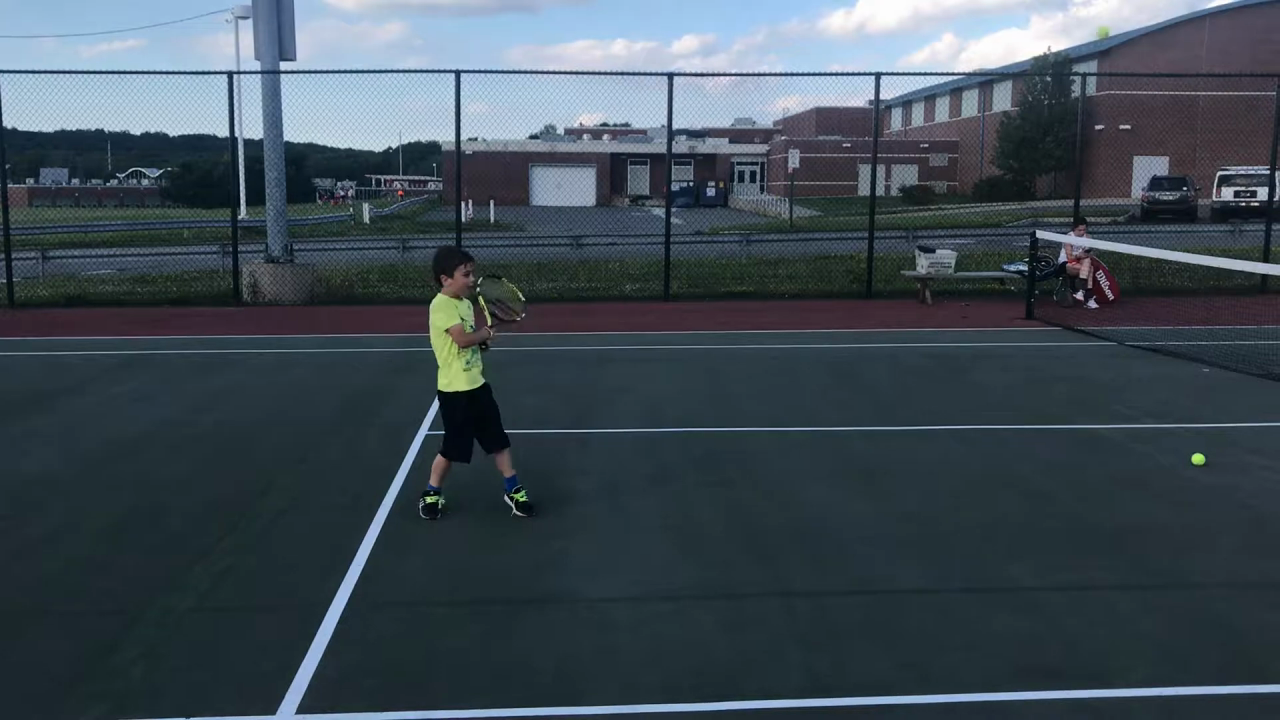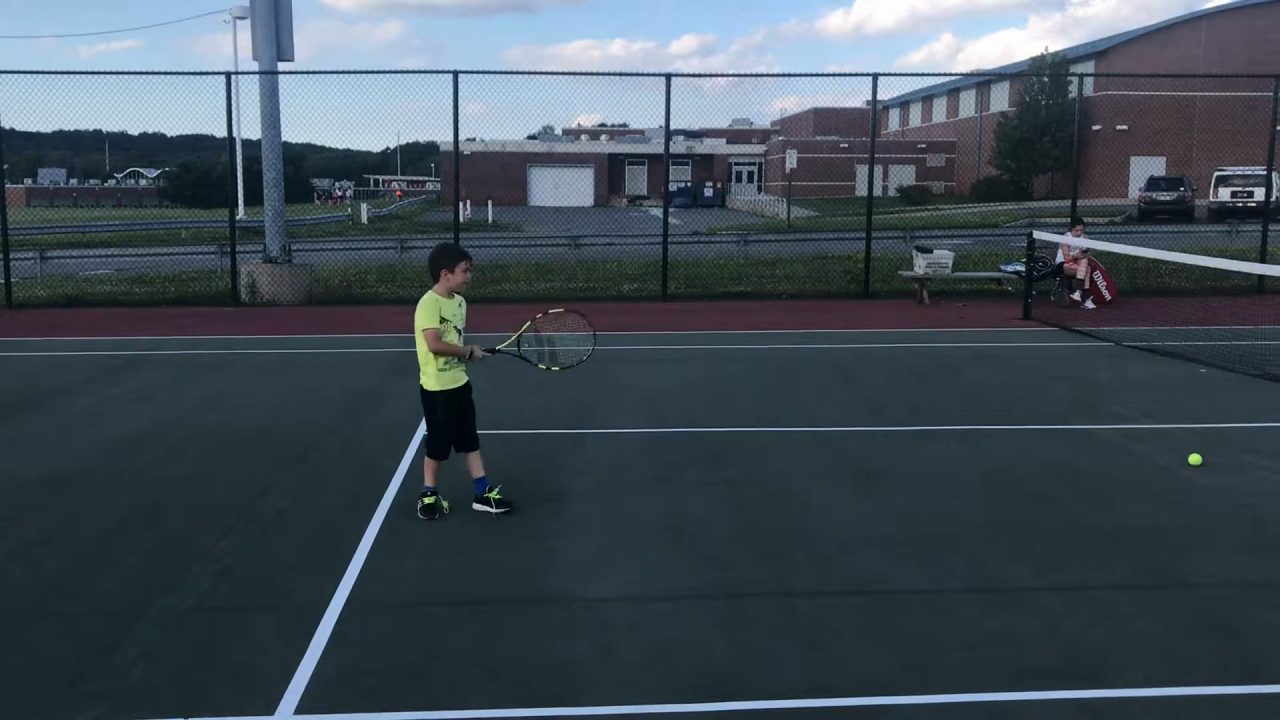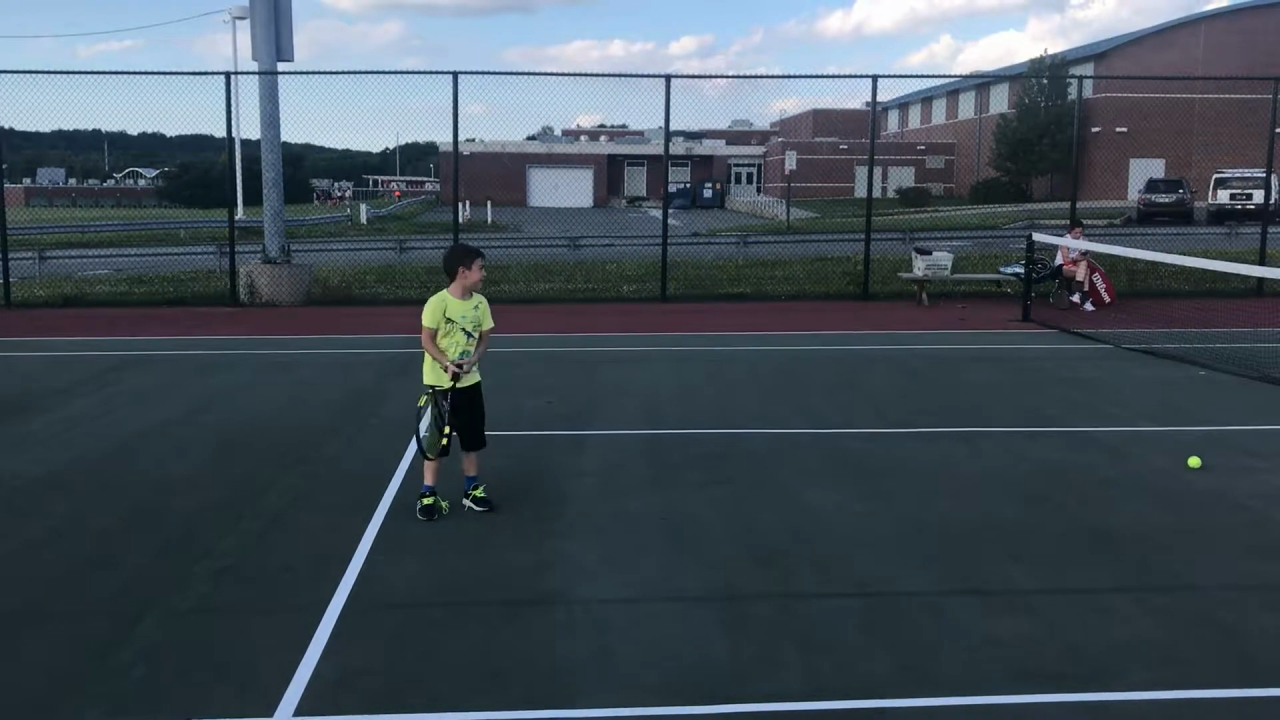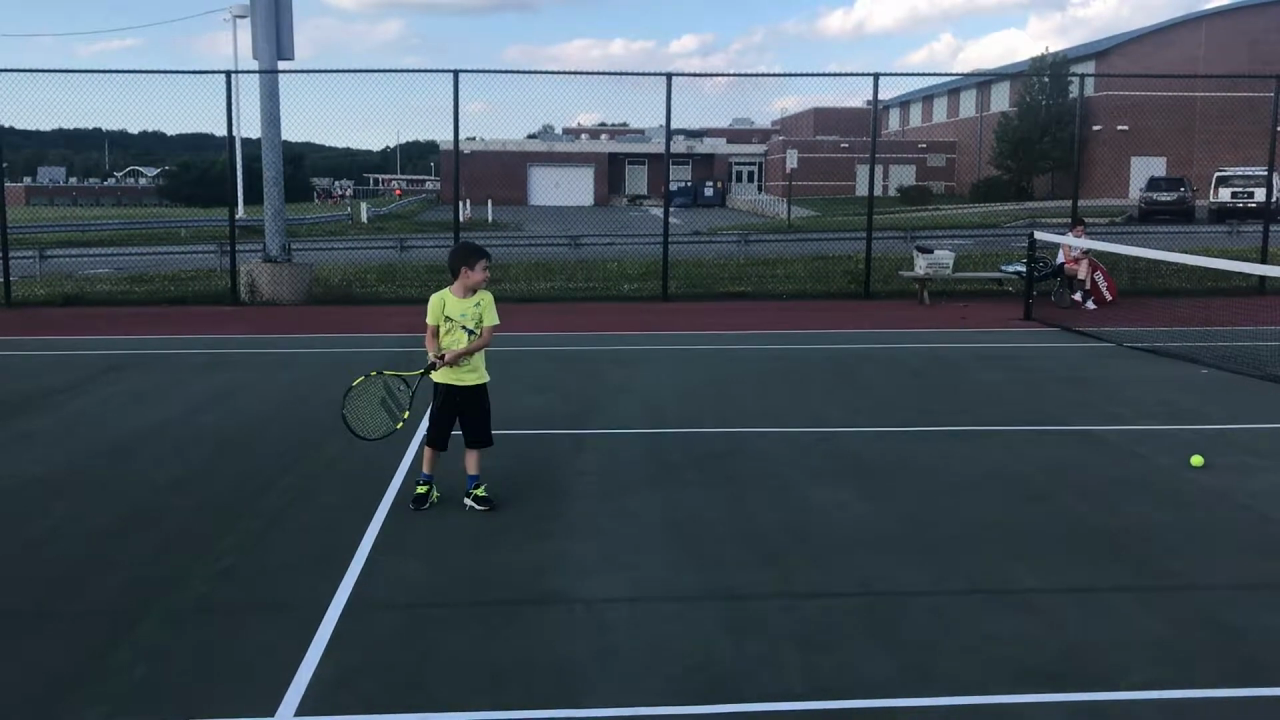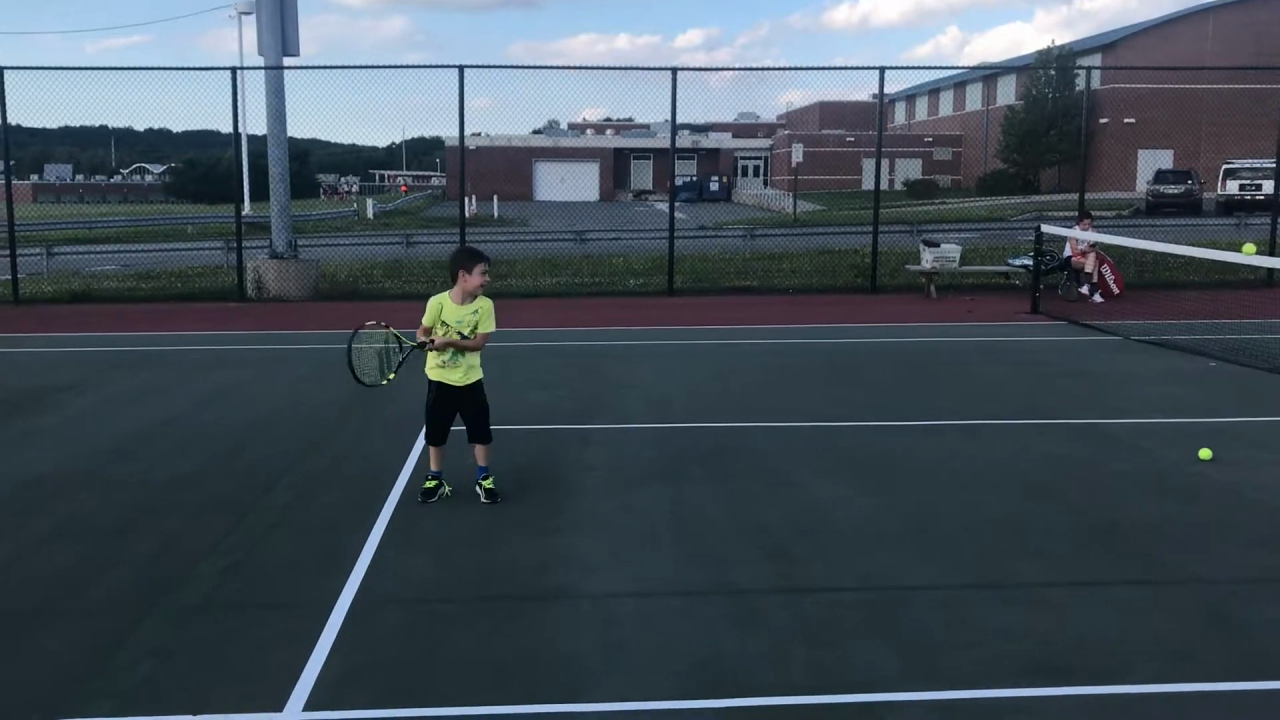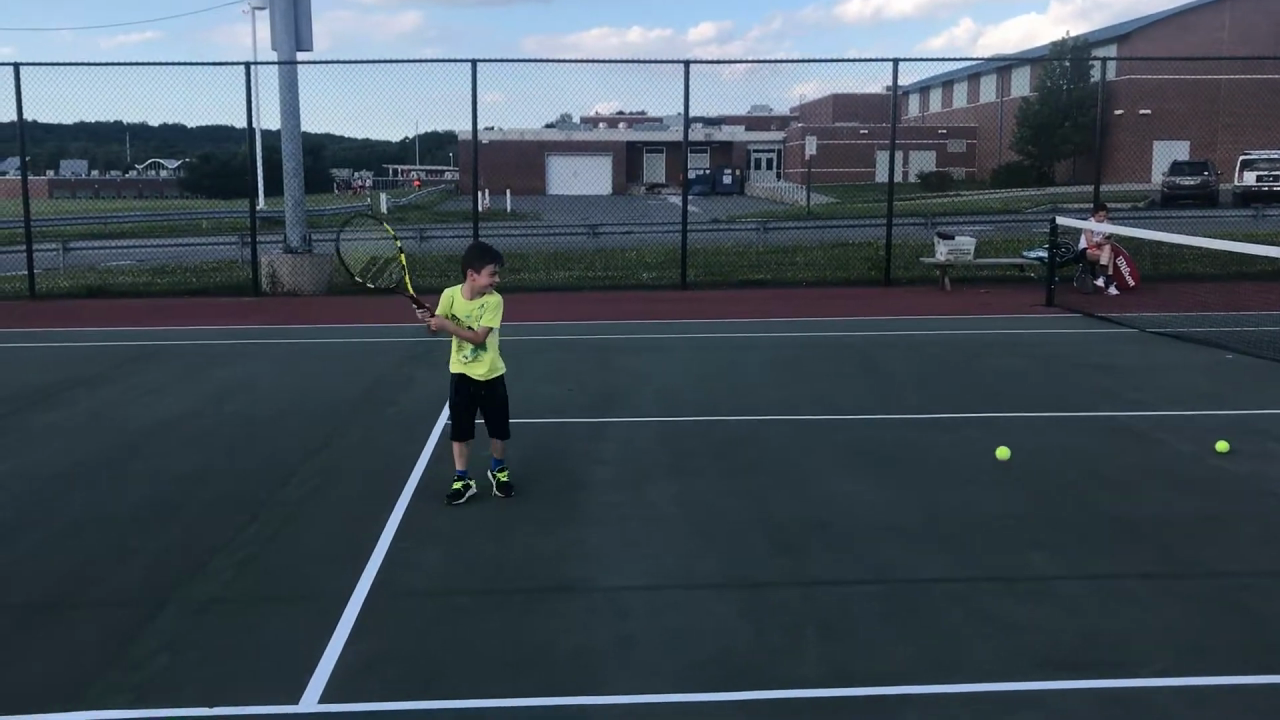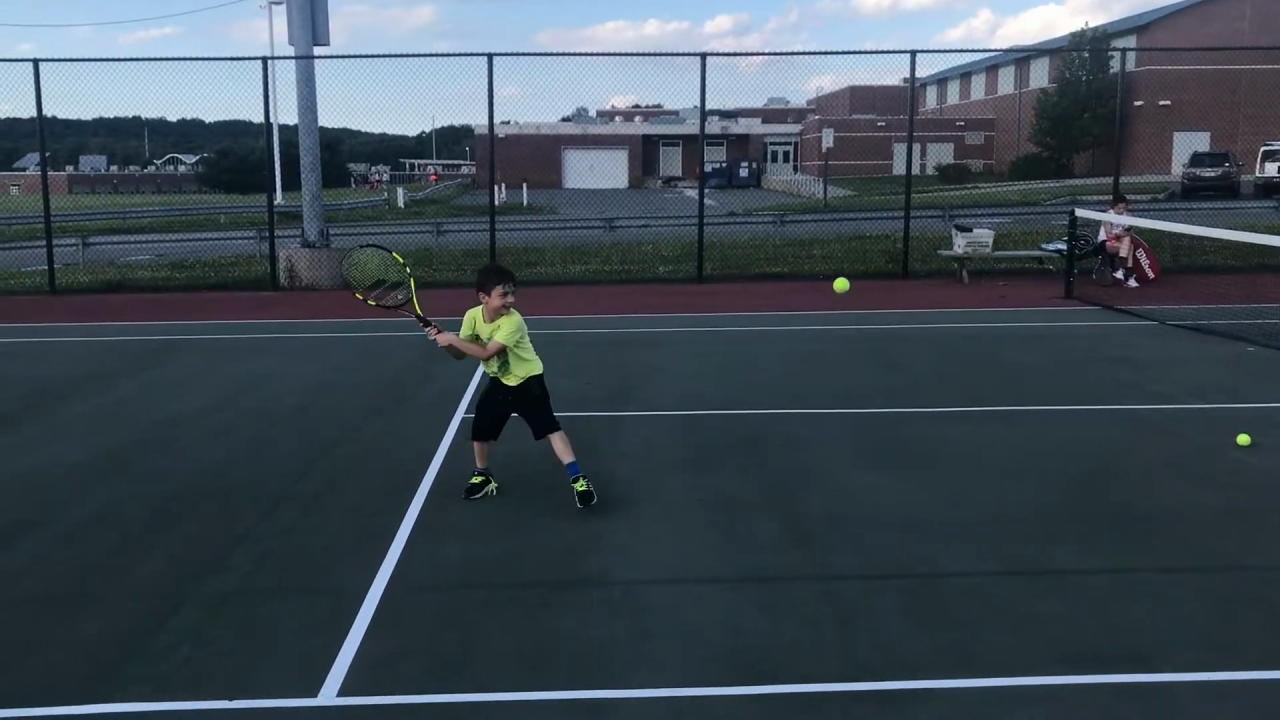
dt=0.3s
person 1, frame 1
left shoulder: (466, 302)
right shoulder: (442, 304)
right elbow: (463, 338)
left wrist: (480, 338)
right wrist: (486, 333)
left hip: (476, 384)
right hip: (454, 389)
left knee: (498, 439)
right knee: (454, 446)
left ankle: (513, 490)
right ankle: (432, 494)
person 1, frame 2
left shoulder: (459, 301)
right shoulder: (429, 303)
right elbow: (434, 344)
left wrist: (466, 352)
right wrist: (468, 351)
left hip: (460, 382)
right hip: (436, 388)
left knee: (470, 440)
right knee: (437, 444)
left ankle: (483, 492)
right ankle: (429, 495)
person 1, frame 3
left shoulder: (481, 302)
right shoulder: (437, 302)
left elbow: (484, 339)
right elbow: (427, 340)
left wrist: (470, 362)
right wrist: (445, 363)
left hip: (470, 382)
right hip: (441, 383)
left knee: (472, 439)
right knee: (436, 440)
left ankle: (472, 489)
right ankle: (428, 495)
person 1, frame 4
left shoulder: (486, 299)
right shoulder: (438, 300)
left elbow: (486, 337)
right elbow: (431, 335)
left wrist: (459, 353)
right wrist: (435, 354)
left hip: (475, 380)
right hip: (445, 380)
left knee: (476, 437)
right knee: (436, 435)
left ankle: (473, 488)
right ankle: (425, 483)
person 1, frame 5
left shoulder: (485, 305)
right shoulder: (437, 302)
left elbow: (480, 343)
right elbow: (424, 331)
left wrist: (451, 342)
right wrist: (425, 340)
left hip: (470, 379)
right hip: (440, 378)
left knee: (480, 431)
right knee: (435, 432)
left ankle: (484, 479)
right ankle: (435, 479)
person 1, frame 6
left shoulder: (494, 301)
right shoulder: (450, 295)
left elbow: (479, 337)
right elbow: (440, 324)
left wrist: (448, 326)
right wrist: (430, 319)
left hip: (491, 372)
right hip: (462, 372)
left knee: (499, 428)
right knee: (460, 427)
left ankle: (498, 469)
right ankle: (462, 479)
person 1, frame 7
left shoulder: (512, 321)
right shoulder: (471, 317)
left elbow: (485, 353)
right elbow: (462, 353)
left wrist: (452, 340)
right wrist: (444, 339)
left hip: (527, 378)
right hip: (499, 380)
left knee: (550, 427)
right knee: (480, 428)
left ankle: (577, 480)
right ankle: (482, 476)
